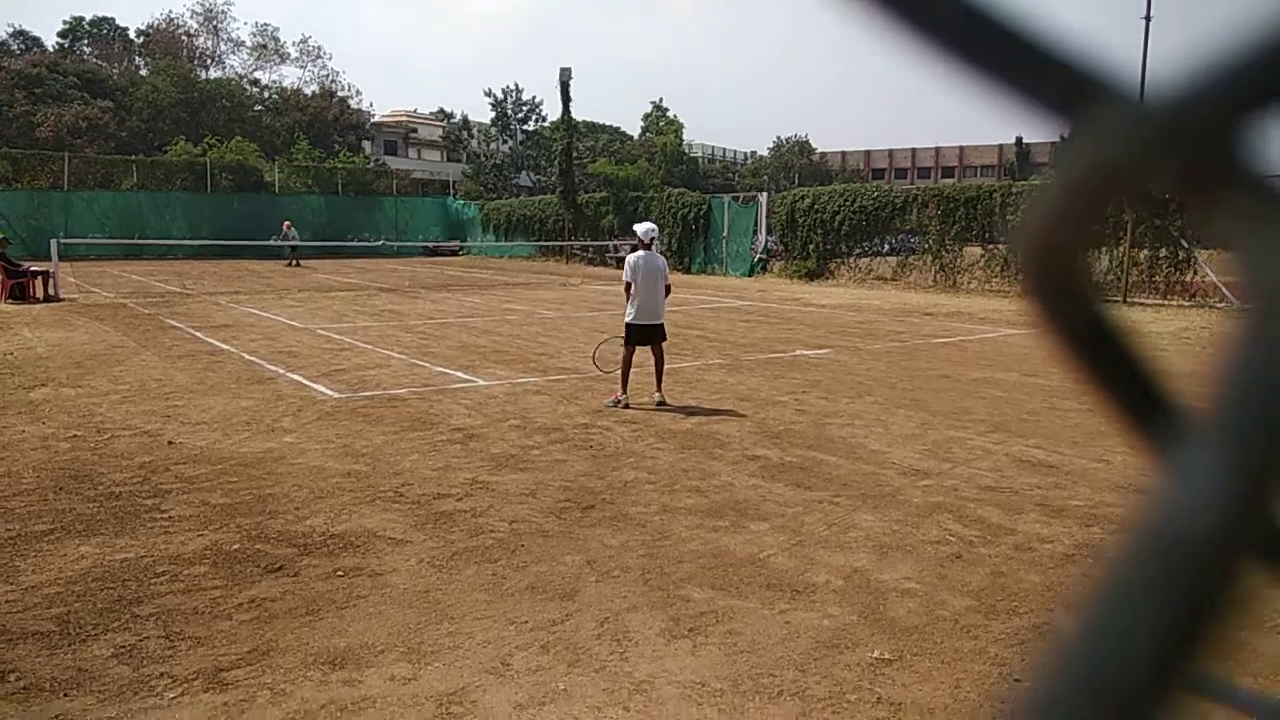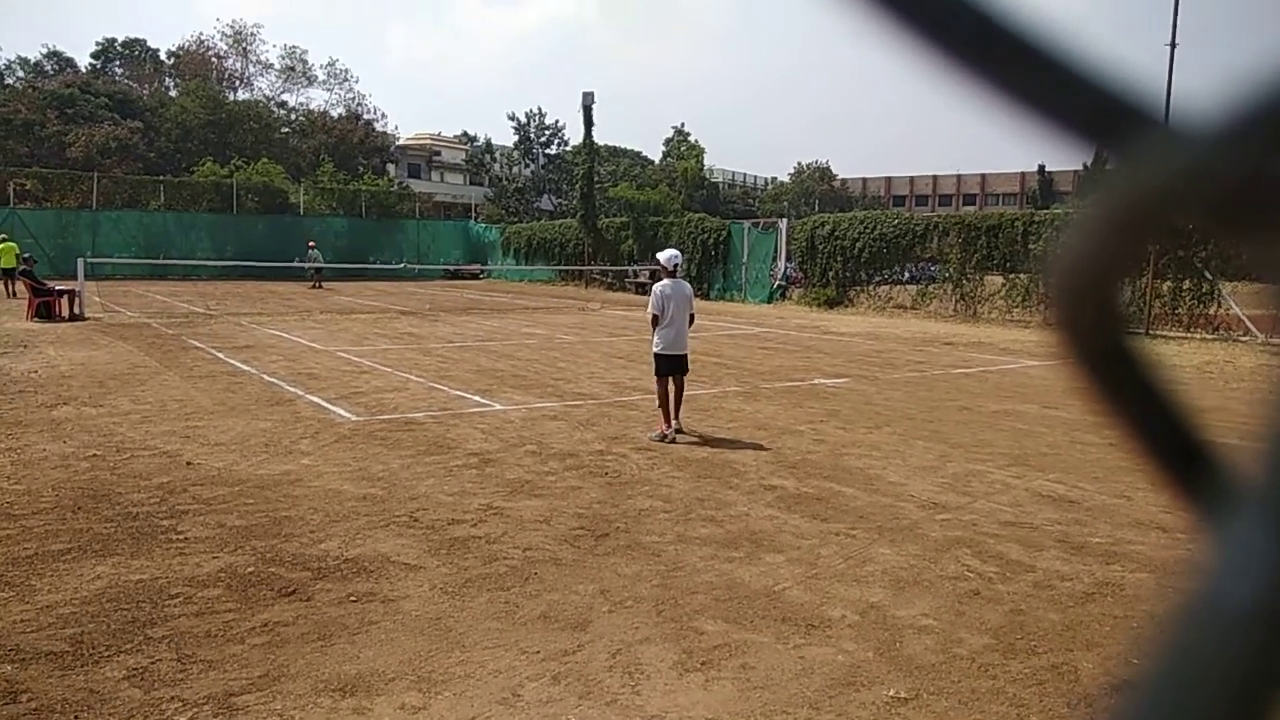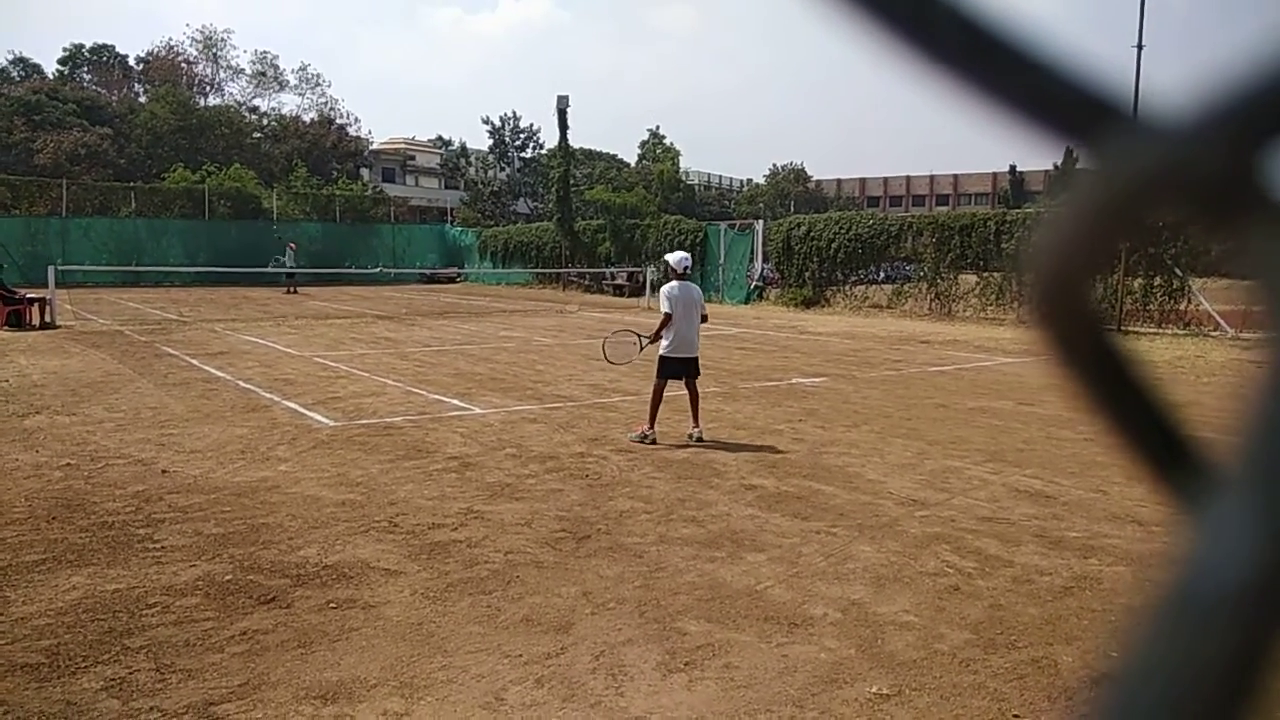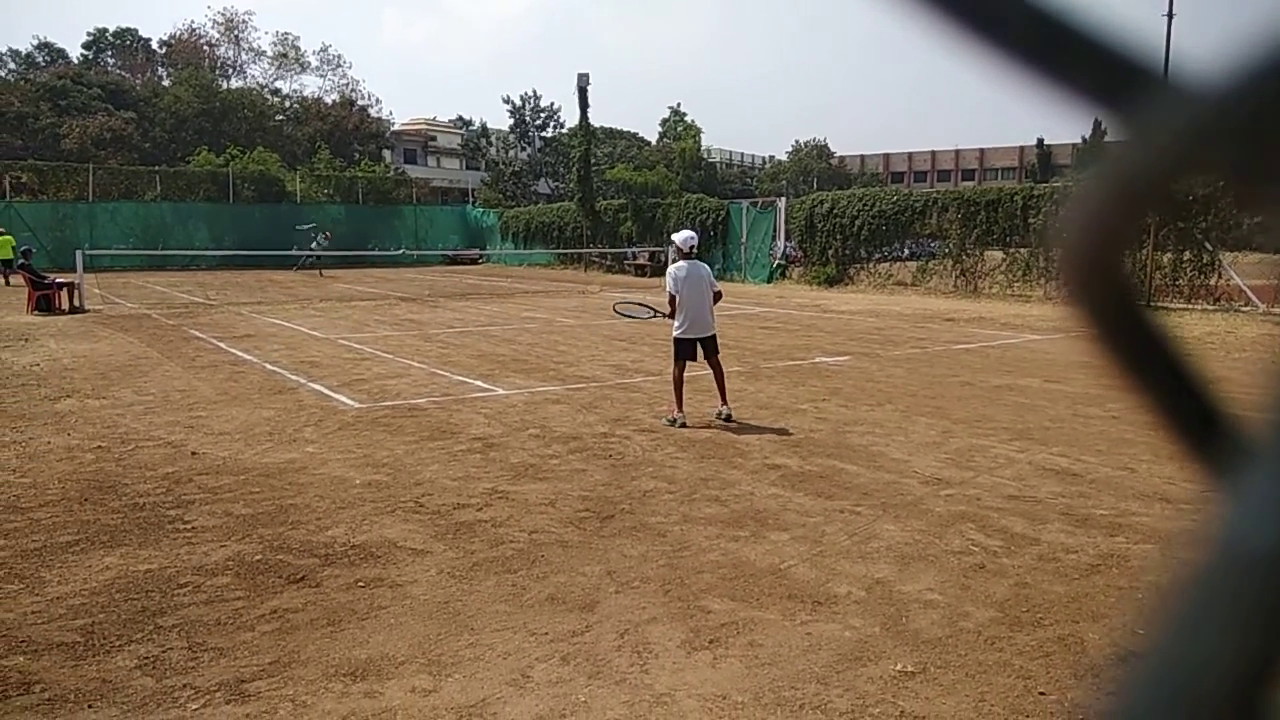
dt=1s
person 1, frame 1
left shoulder: (632, 259)
right shoulder: (661, 260)
left elbow: (627, 287)
right elbow: (667, 288)
left wrist: (629, 303)
left hip: (636, 314)
right hip: (656, 315)
left knee: (628, 352)
right knee: (657, 350)
left ankle: (622, 395)
right ankle: (658, 392)
person 1, frame 2
left shoulder: (658, 288)
right shoulder: (687, 287)
left elbow: (655, 317)
right elbow: (691, 317)
left wrist: (656, 334)
left hip: (664, 344)
right hip: (681, 343)
left knee: (662, 382)
right knee: (678, 380)
left ankle: (667, 428)
right ankle: (676, 421)
person 1, frame 3
left shoulder: (667, 289)
right shoulder: (696, 290)
left elbow: (667, 317)
right elbow: (704, 317)
left wrist: (656, 334)
left hip: (671, 346)
right hip: (691, 347)
left knee: (659, 385)
right knee: (691, 384)
left ankle: (649, 429)
right ankle: (696, 428)
person 1, frame 4
left shoulder: (674, 270)
right shoulder: (704, 268)
left elbow: (672, 298)
right elbow: (718, 294)
left wrist: (672, 312)
left hip: (684, 326)
right hip: (707, 325)
left knee: (679, 366)
right knee: (714, 362)
left ankle: (678, 413)
right ankle: (724, 406)
